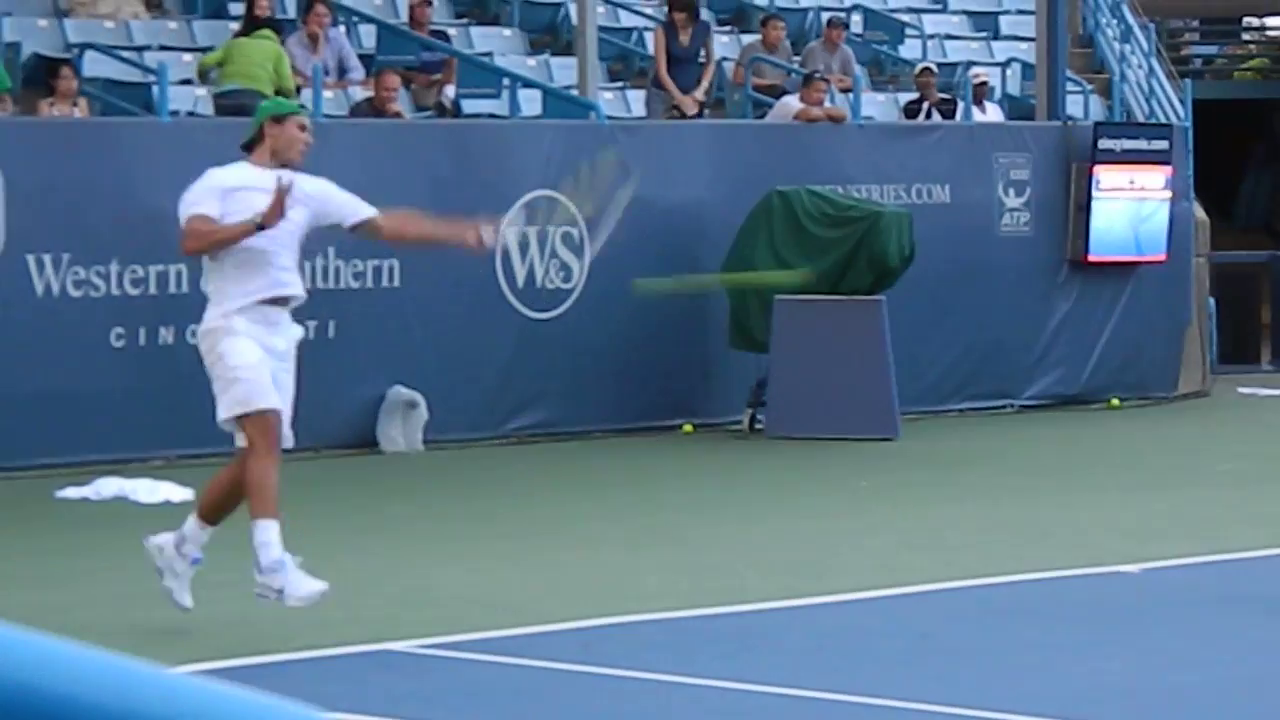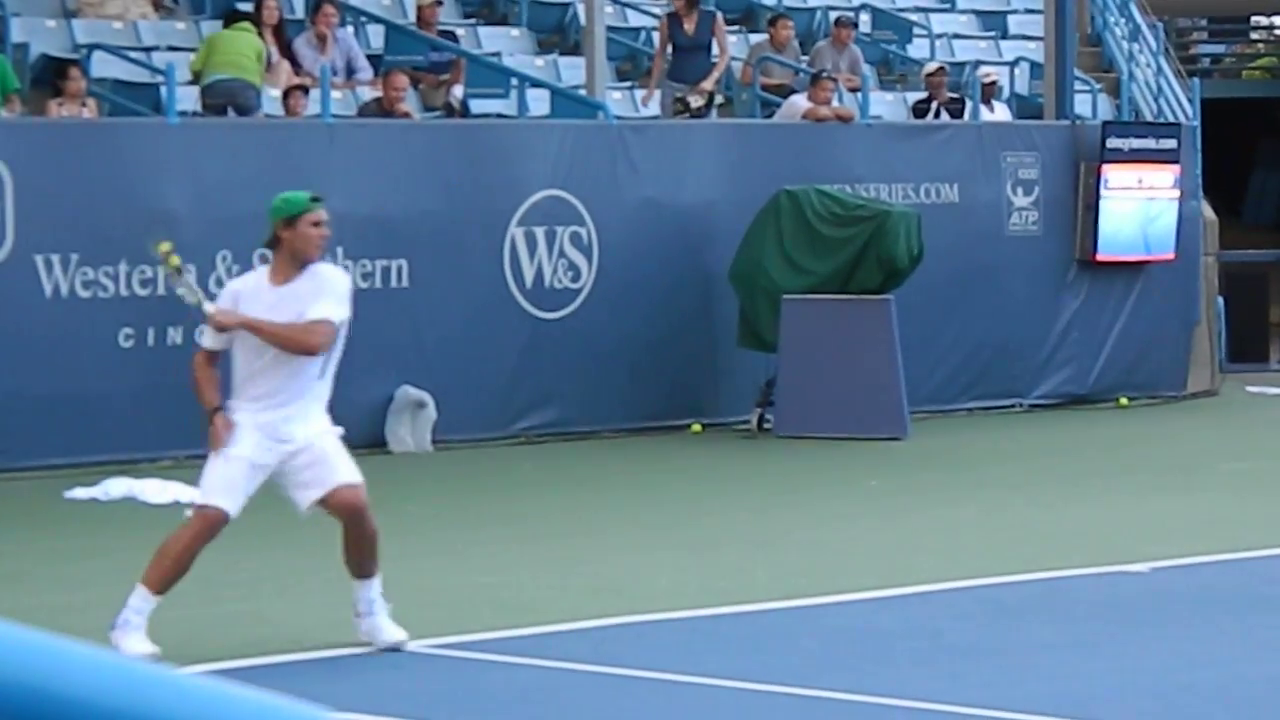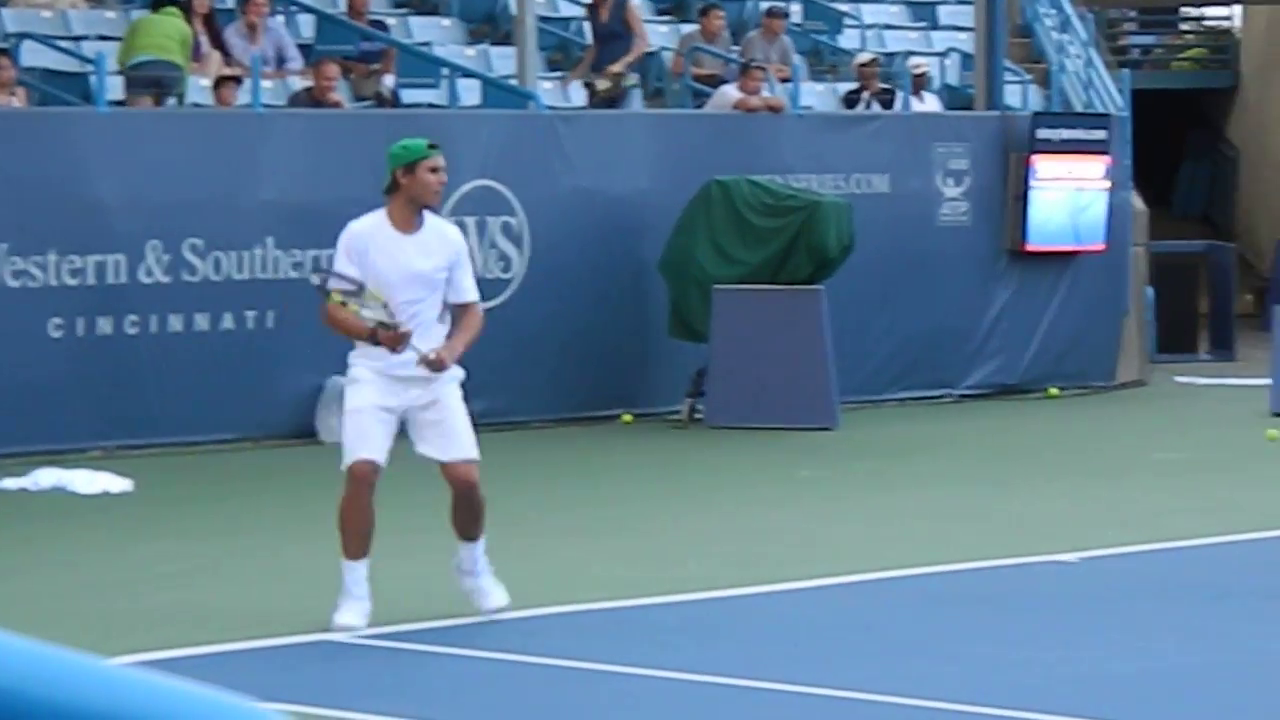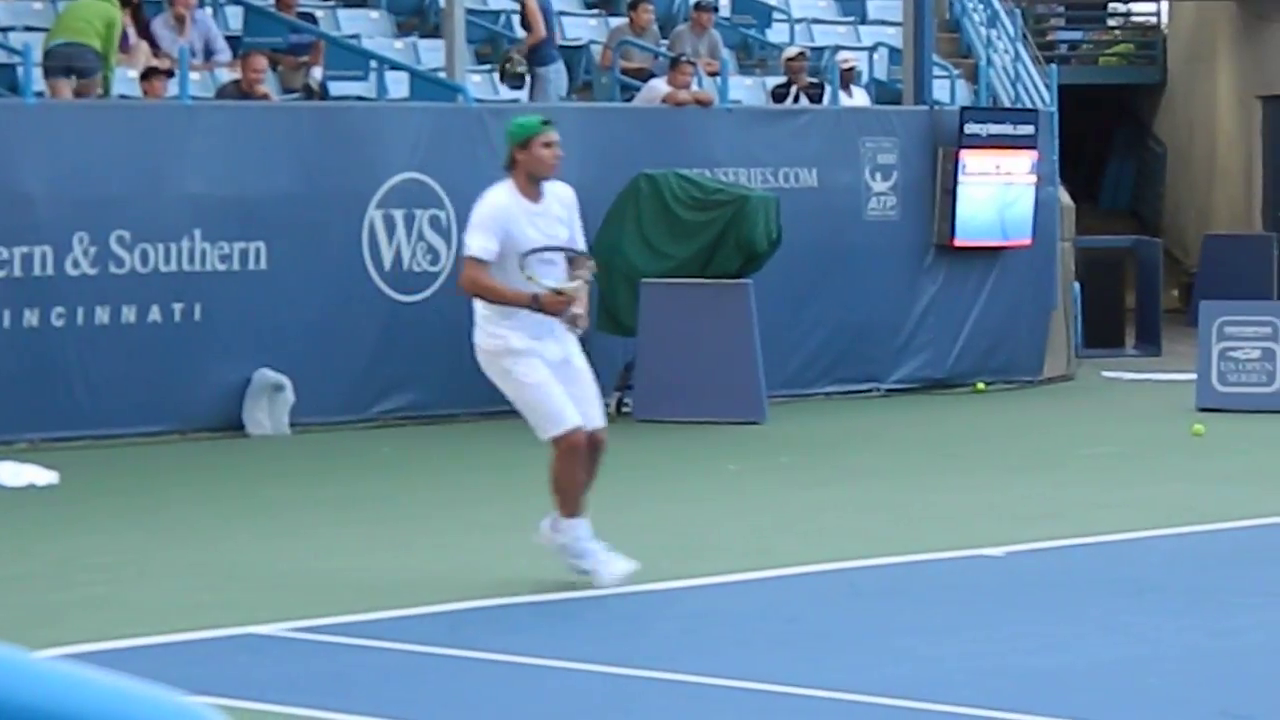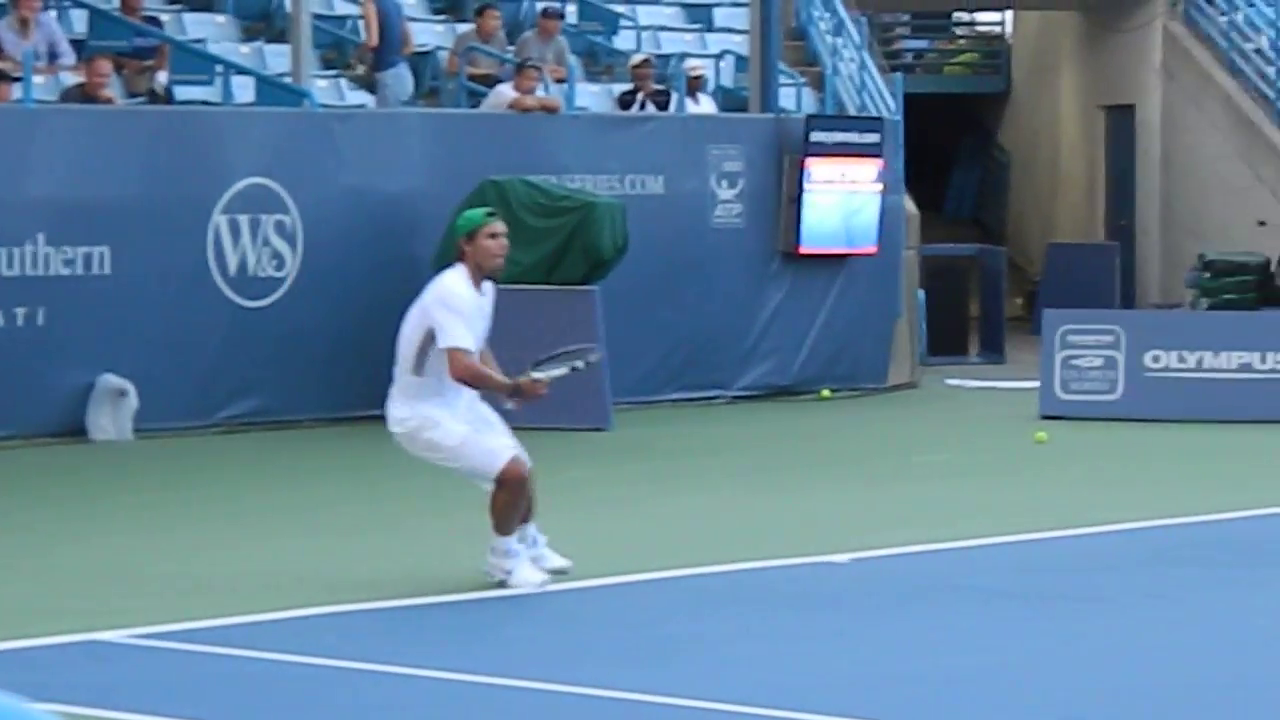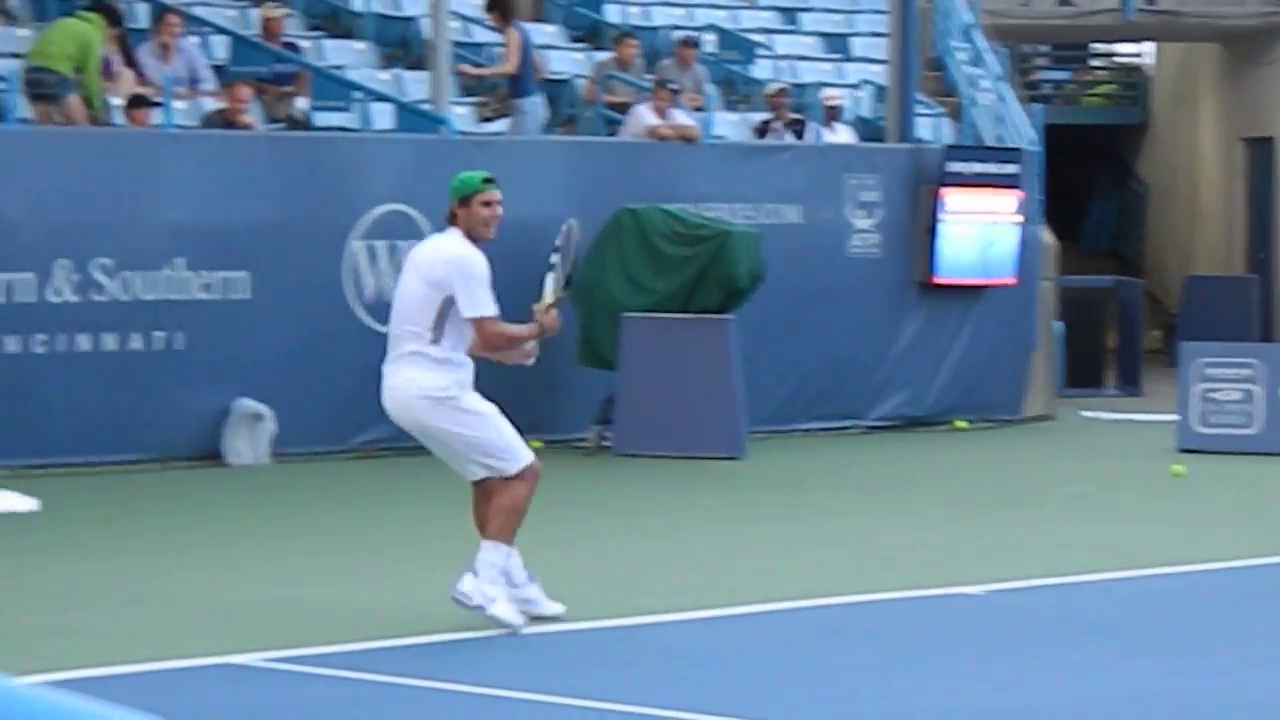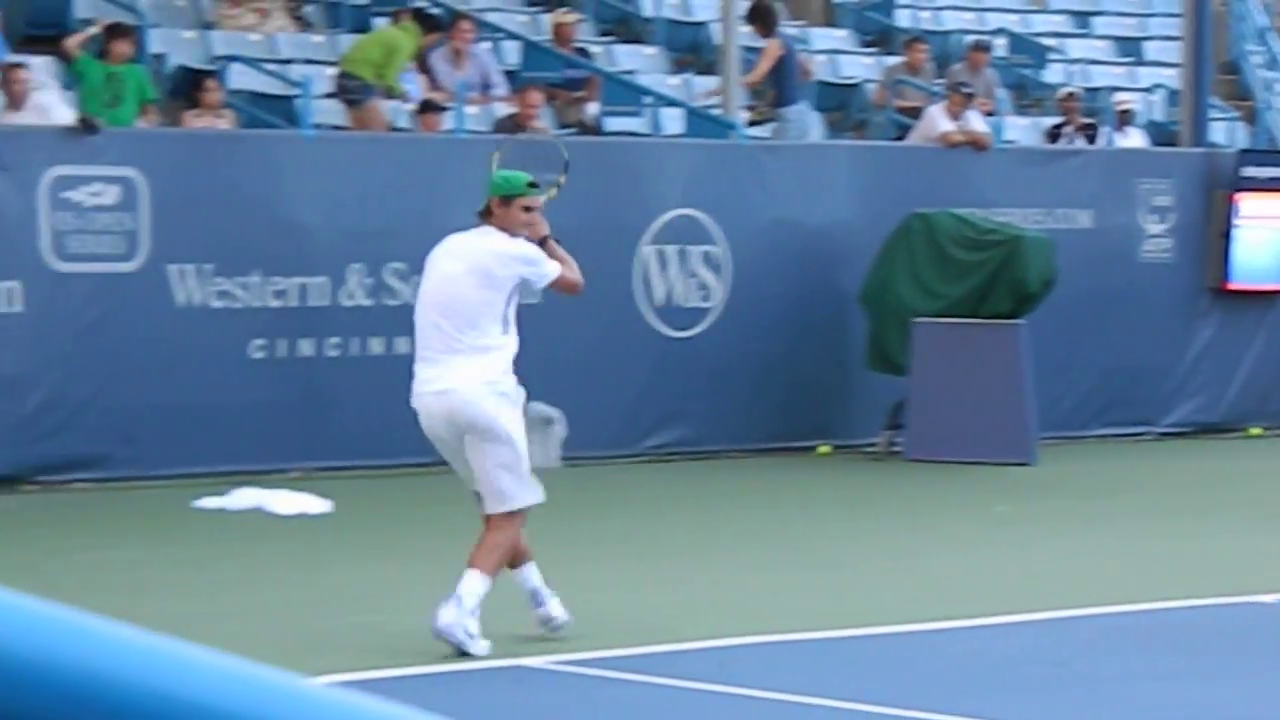
dt=0.4s
person 1, frame 1
left shoulder: (308, 189)
right shoulder: (217, 181)
left elbow: (386, 224)
right elbow: (192, 242)
left wrist: (465, 232)
right wrist: (257, 223)
left hip: (278, 332)
right hip: (233, 327)
left knee: (252, 463)
right knee: (264, 432)
left ankle: (180, 547)
right ankle: (274, 568)
person 1, frame 2
left shoulder: (334, 280)
right shoulder: (239, 290)
left elbow: (313, 342)
right elbow: (204, 358)
left wrist: (243, 321)
right wrist: (215, 413)
left hip: (306, 427)
right hip: (247, 428)
left knee: (354, 505)
right knee: (207, 519)
left ankle: (370, 609)
right ankle: (132, 619)
person 1, frame 3
left shoulder: (449, 237)
right shoulder: (360, 233)
left elbow: (469, 312)
right elbow: (334, 311)
left wrist: (451, 350)
right wrist: (374, 335)
left hip: (434, 377)
right hip: (374, 375)
left knee: (466, 479)
right knee: (361, 473)
left ankle: (473, 566)
right ankle: (354, 590)
person 1, frame 4
left shoulder: (564, 197)
right shoulder: (495, 206)
right elbow: (471, 280)
left wrist: (577, 301)
right wrist: (536, 303)
left hip: (557, 337)
right hip: (510, 344)
left knee: (595, 439)
right knee: (573, 439)
left ankle: (563, 528)
right ankle: (581, 546)
person 1, frame 5
left shoulder: (484, 288)
right shoulder: (453, 292)
right elbow: (461, 368)
left wrist: (508, 384)
right wrist: (515, 387)
left hip: (455, 405)
right hip: (419, 416)
left knee: (519, 471)
right knee: (514, 472)
left ankle: (528, 542)
right ankle: (505, 556)
person 1, frame 6
left shoulder: (438, 251)
right shoulder: (466, 258)
right elbow: (492, 334)
left wrist: (509, 351)
right wrist: (538, 328)
left hip: (409, 389)
right hip: (432, 393)
left knee: (493, 477)
right knee: (523, 473)
left ankle: (512, 584)
right ankle: (486, 581)
person 1, frame 7
left shoulder: (446, 249)
right shoulder: (515, 252)
right elbow: (574, 282)
right wrist: (547, 241)
left hip: (430, 397)
right hip: (484, 393)
left knee: (502, 504)
right knee: (507, 519)
left ankle: (540, 597)
right ankle: (460, 611)
